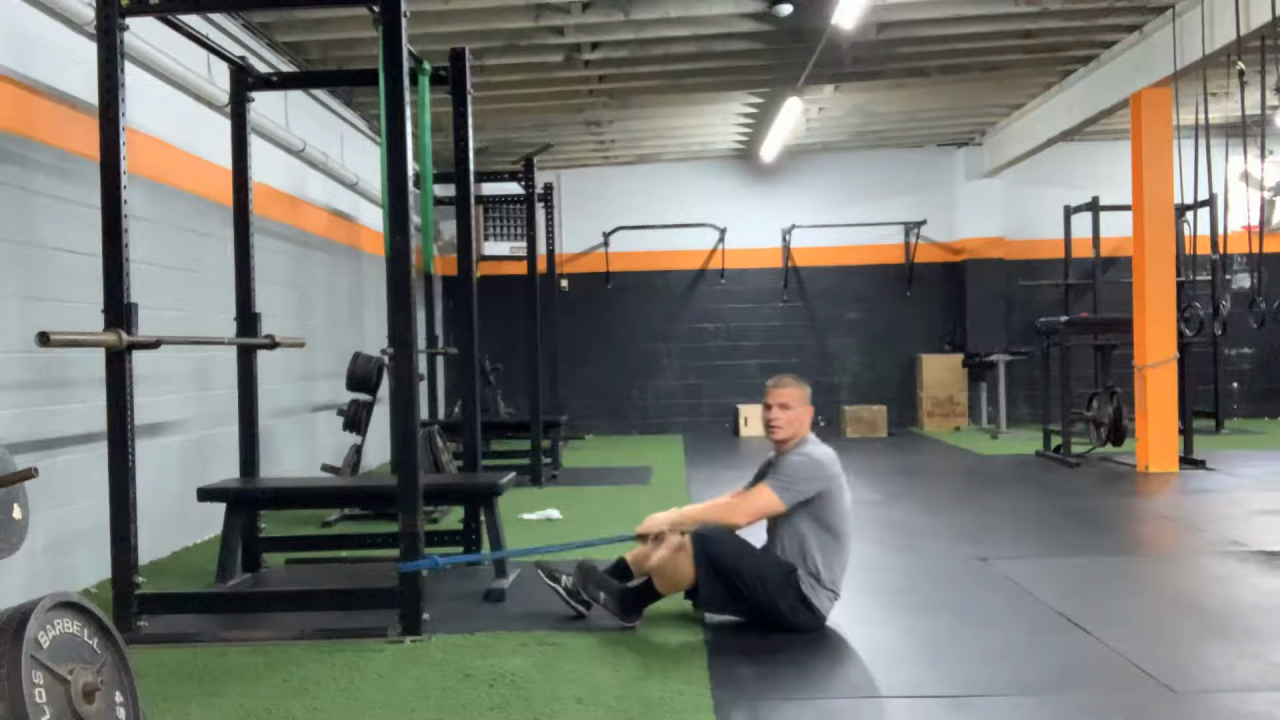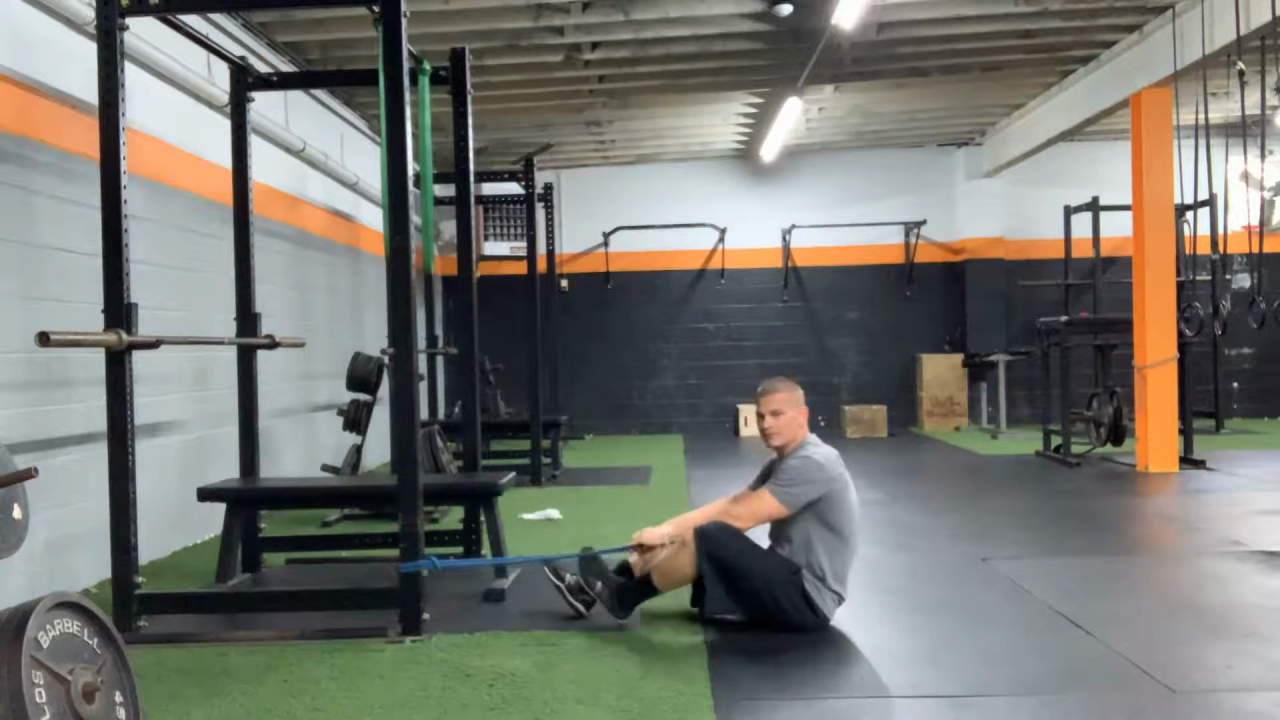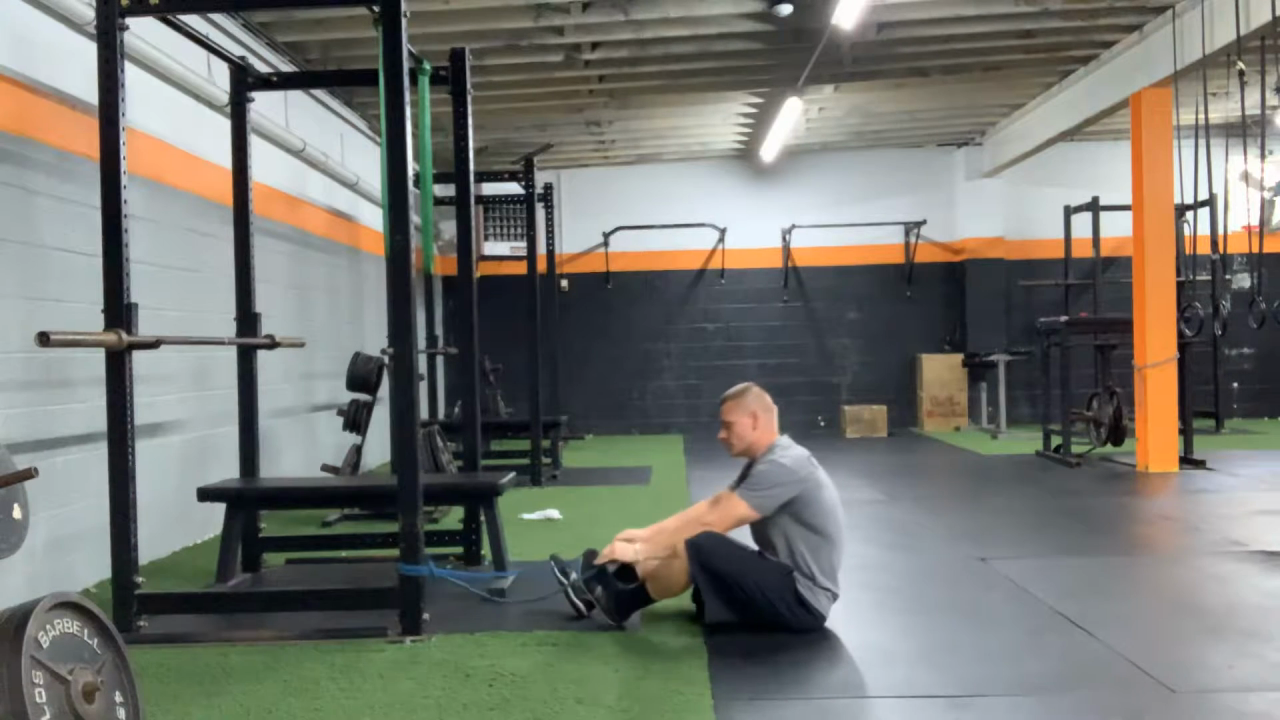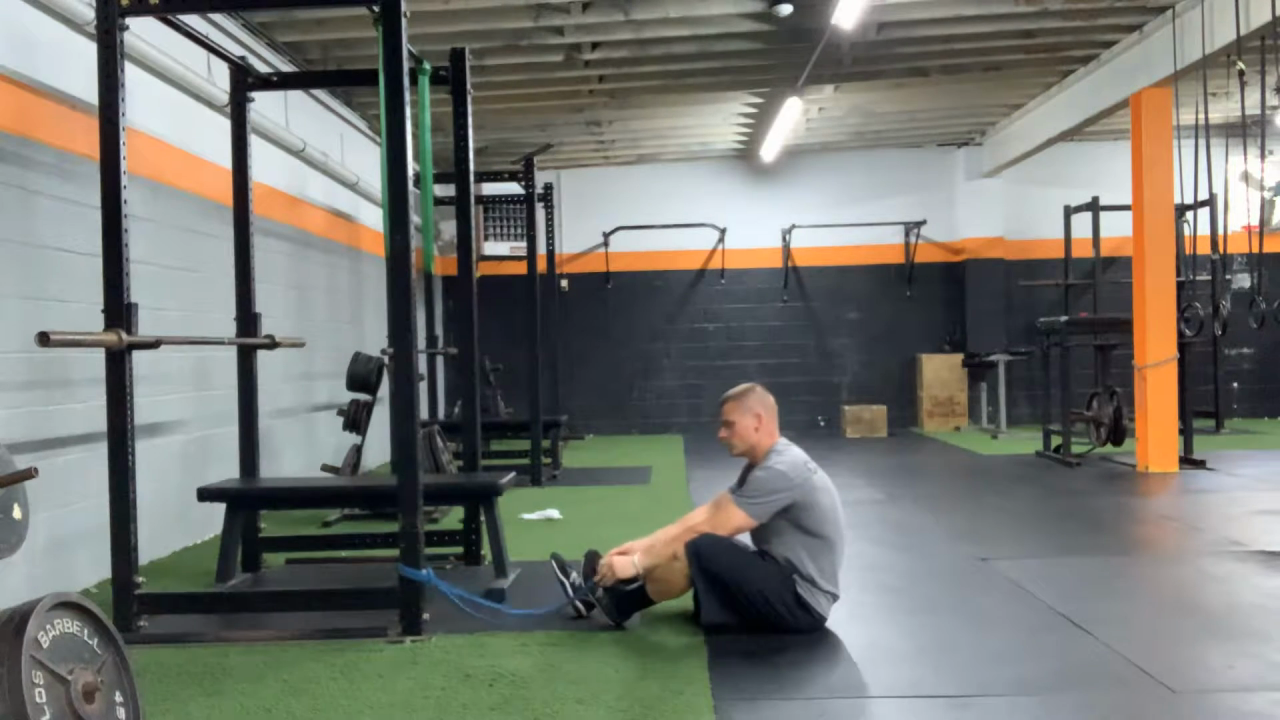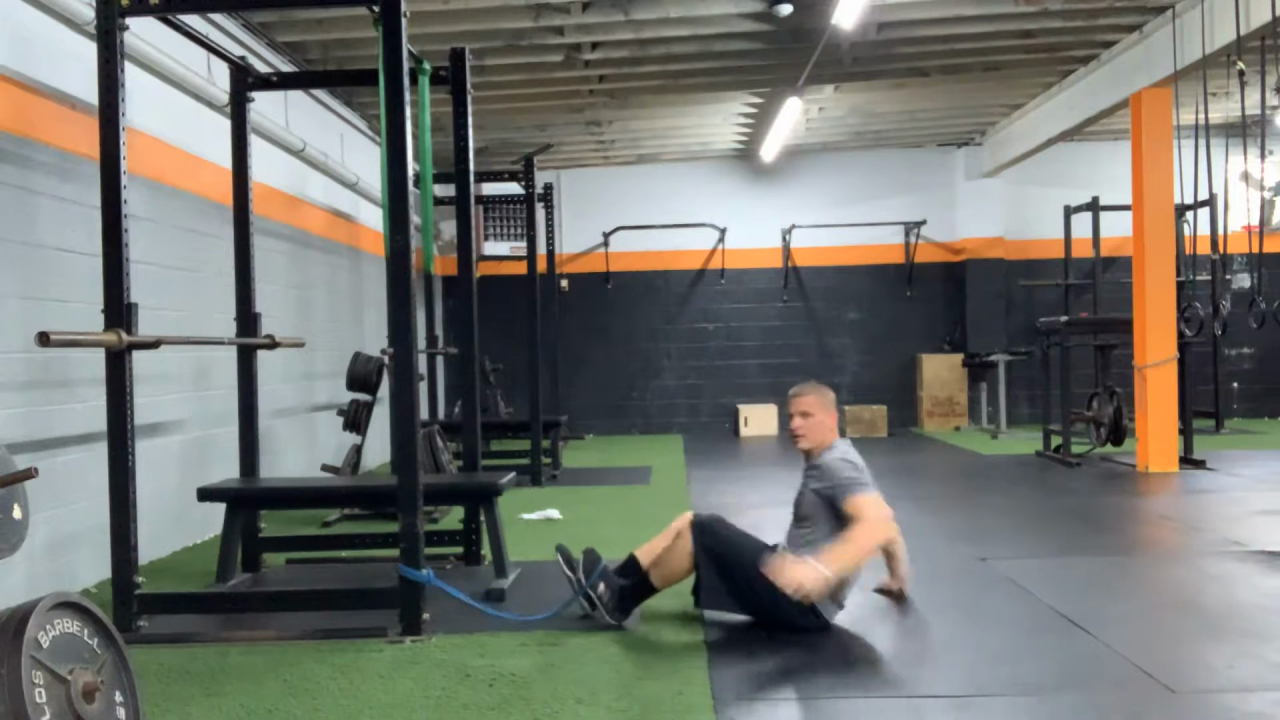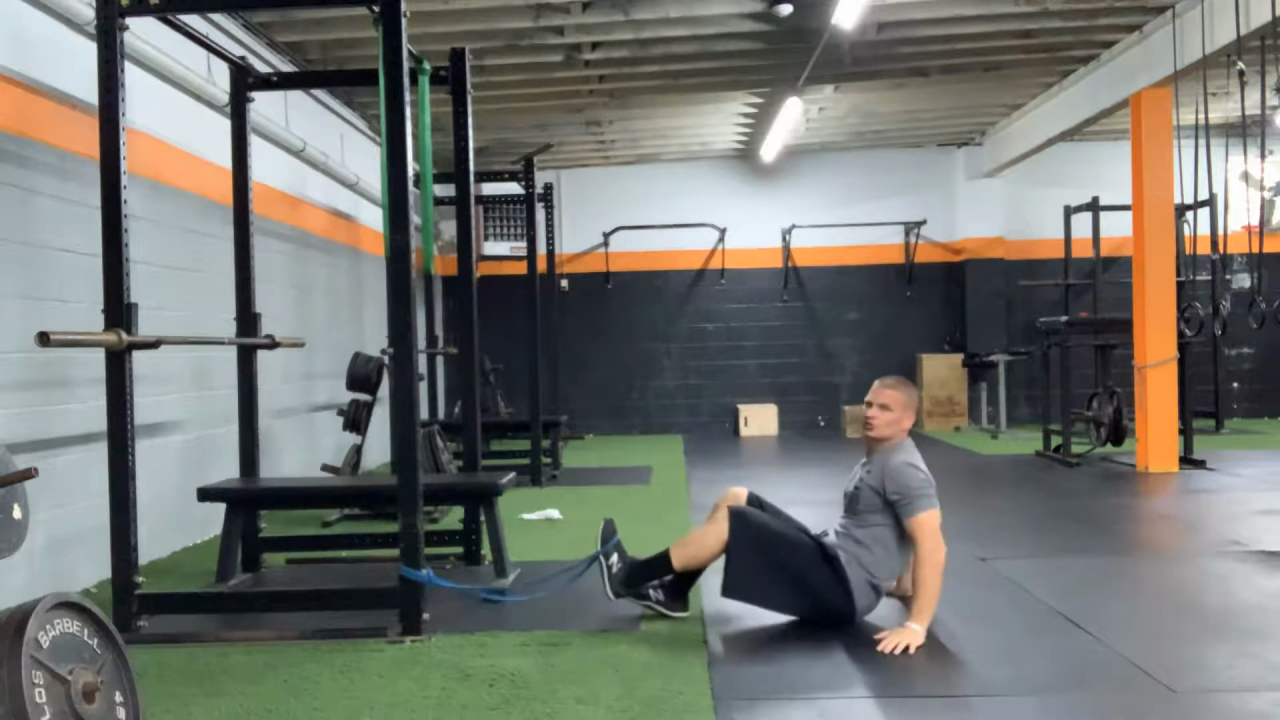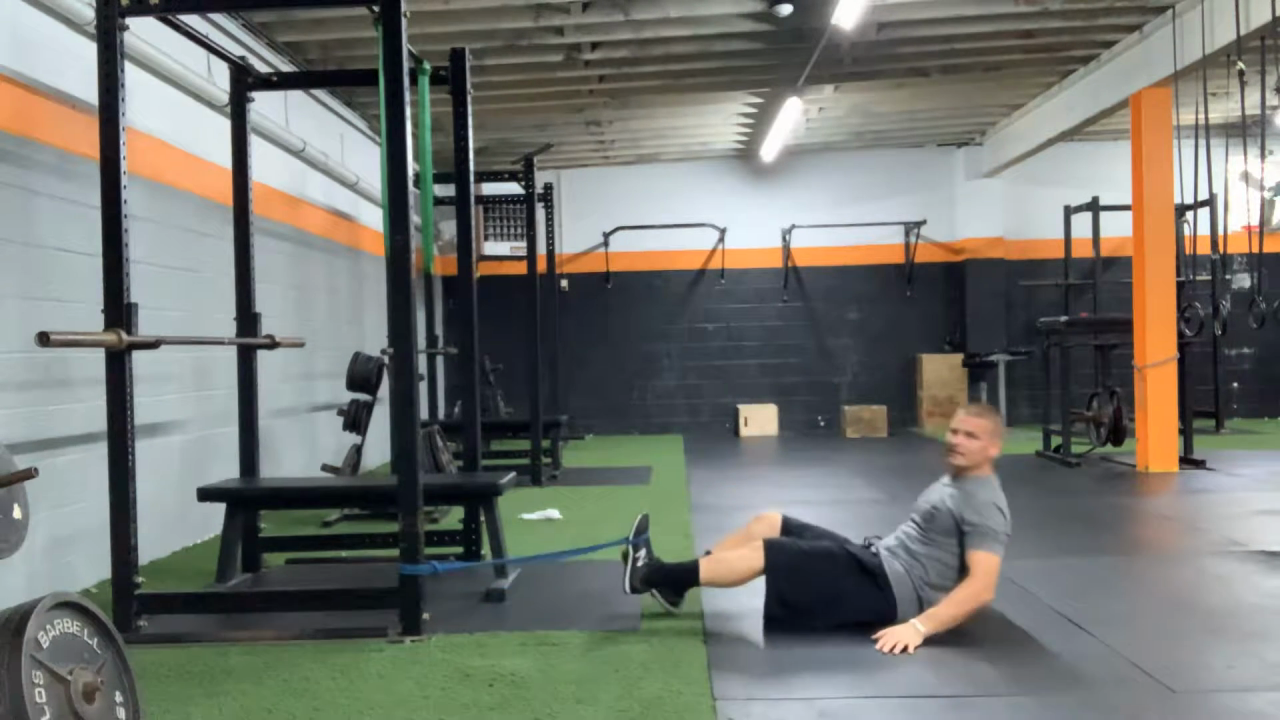
dt=0.7s
person 1, frame 1
left shoulder: (811, 461)
right shoulder: (779, 461)
left elbow: (739, 513)
right elbow: (734, 503)
left wrist: (671, 517)
right wrist: (674, 519)
left hip: (802, 600)
right hip: (784, 579)
left knee: (705, 541)
right knee: (677, 538)
left ankle: (627, 603)
right ankle: (585, 590)
person 1, frame 2
left shoulder: (812, 463)
right shoulder: (785, 462)
left elbow: (741, 517)
right elbow: (731, 504)
left wrist: (667, 534)
right wrist: (668, 529)
left hip: (807, 600)
right hip: (789, 579)
left knee: (708, 538)
right knee: (683, 541)
left ankle: (622, 598)
right ankle: (590, 590)
person 1, frame 3
left shoulder: (783, 466)
right shoulder: (767, 462)
left elbow: (712, 522)
right elbow: (710, 507)
left wrist: (639, 551)
right wrist: (646, 534)
left hip: (802, 601)
right hip: (785, 578)
left knee: (698, 547)
right knee: (682, 542)
left ankle: (619, 604)
right ankle: (599, 588)
person 1, frame 4
left shoulder: (780, 472)
right shoulder: (769, 463)
left elbow: (709, 529)
right elbow: (712, 512)
left wrist: (637, 562)
right wrist: (645, 543)
left hip: (800, 602)
right hip: (783, 578)
left knee: (696, 550)
right knee: (683, 543)
left ankle: (619, 604)
right ankle: (599, 588)
person 1, frame 5
left shoulder: (837, 466)
right shoulder: (825, 463)
left elbow: (880, 526)
left wrist: (818, 569)
right wrist: (898, 579)
left hip: (803, 602)
right hip: (798, 580)
left knee: (702, 530)
right knee: (690, 524)
left ankle: (621, 601)
right ankle: (616, 585)
person 1, frame 6
left shoulder: (902, 469)
right shoulder: (879, 458)
left elbow: (932, 548)
right elbow: (903, 536)
left wrist: (916, 625)
right wrist: (898, 580)
left hip: (845, 588)
right hip: (832, 560)
left knee: (733, 521)
right knee: (735, 500)
left ankle: (632, 576)
right ankle: (673, 593)
person 1, frame 7
left shoulder: (985, 506)
right shoulder: (954, 480)
left elbow: (982, 586)
left wrist: (917, 626)
left hip: (890, 592)
right hip: (874, 561)
left knee: (761, 552)
right knee: (768, 523)
left ankle: (654, 575)
right ankle: (672, 585)
